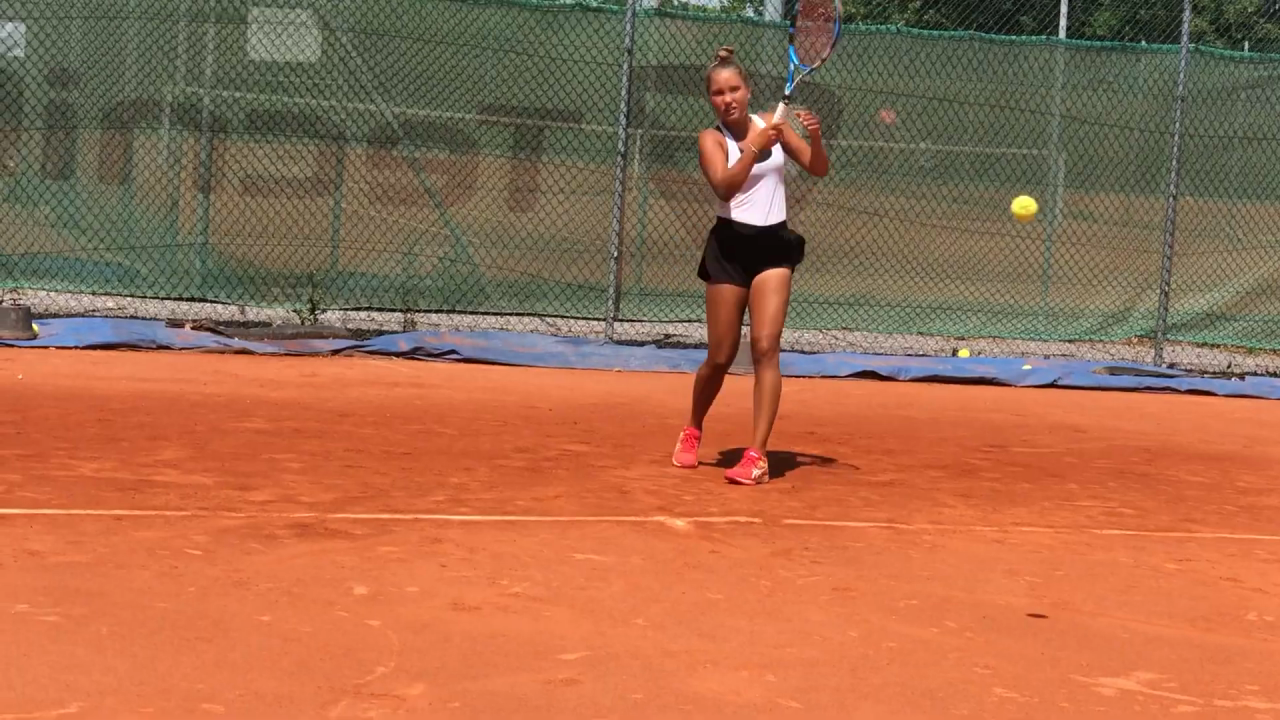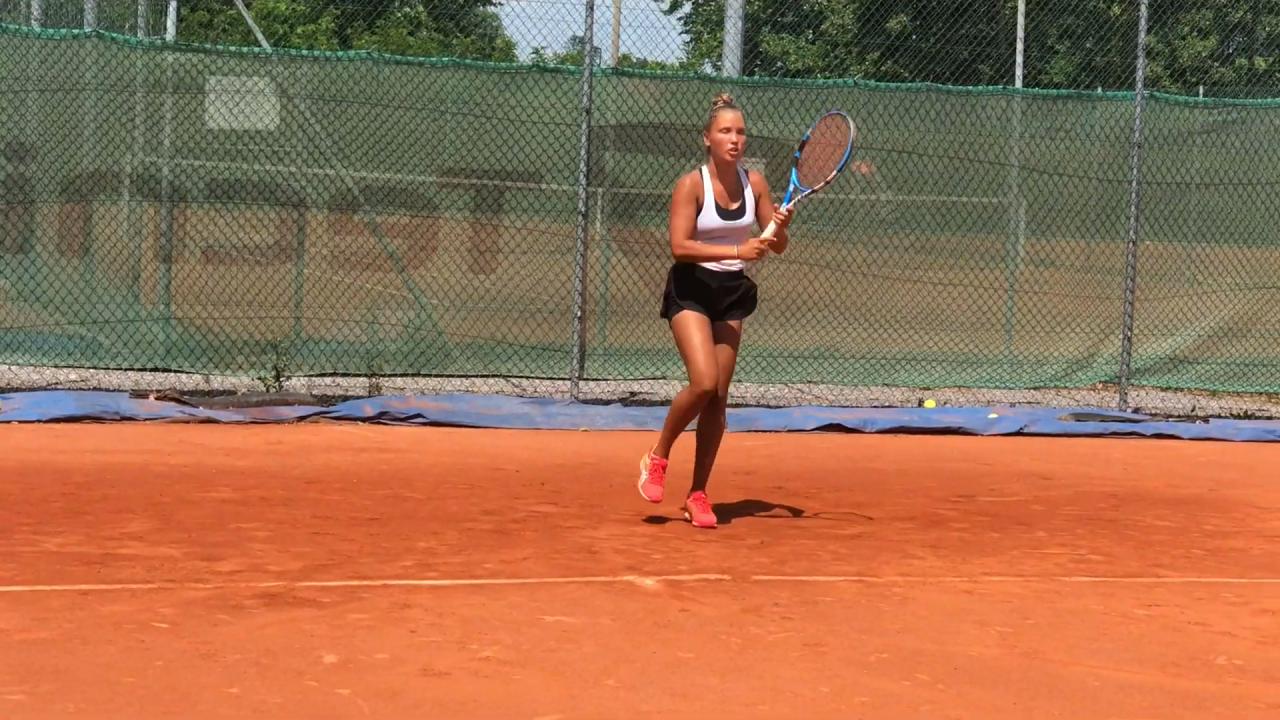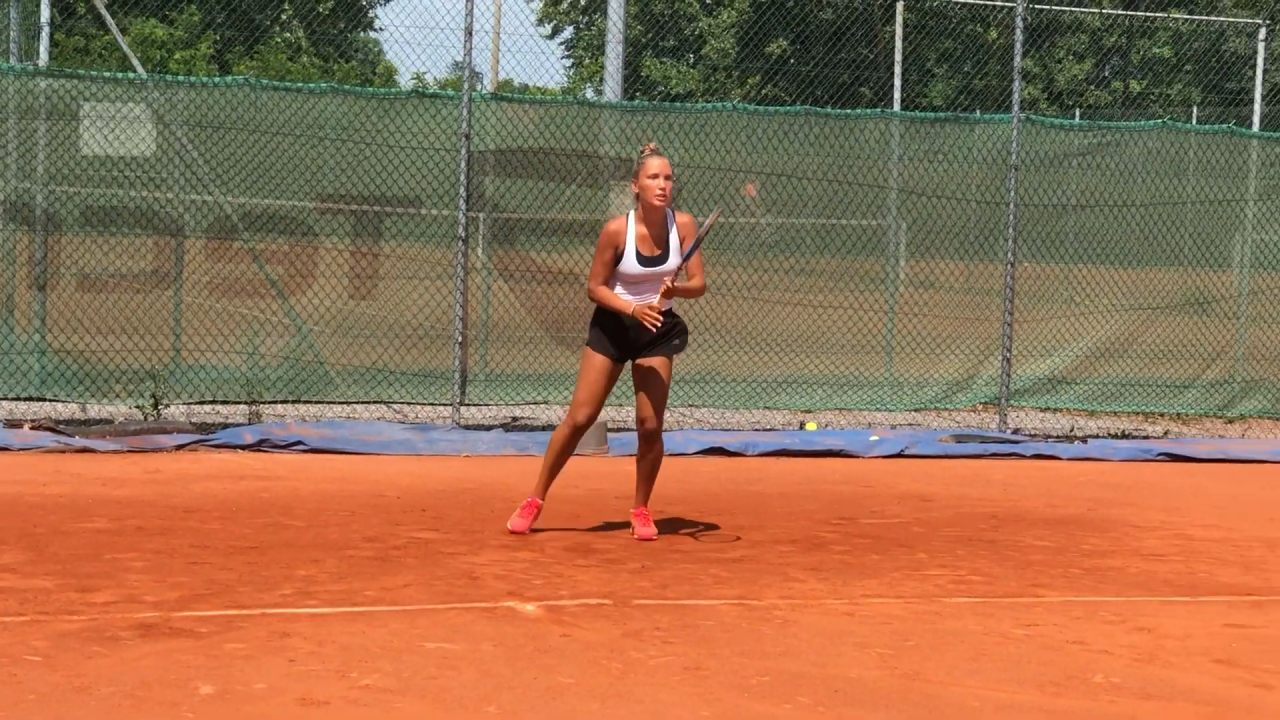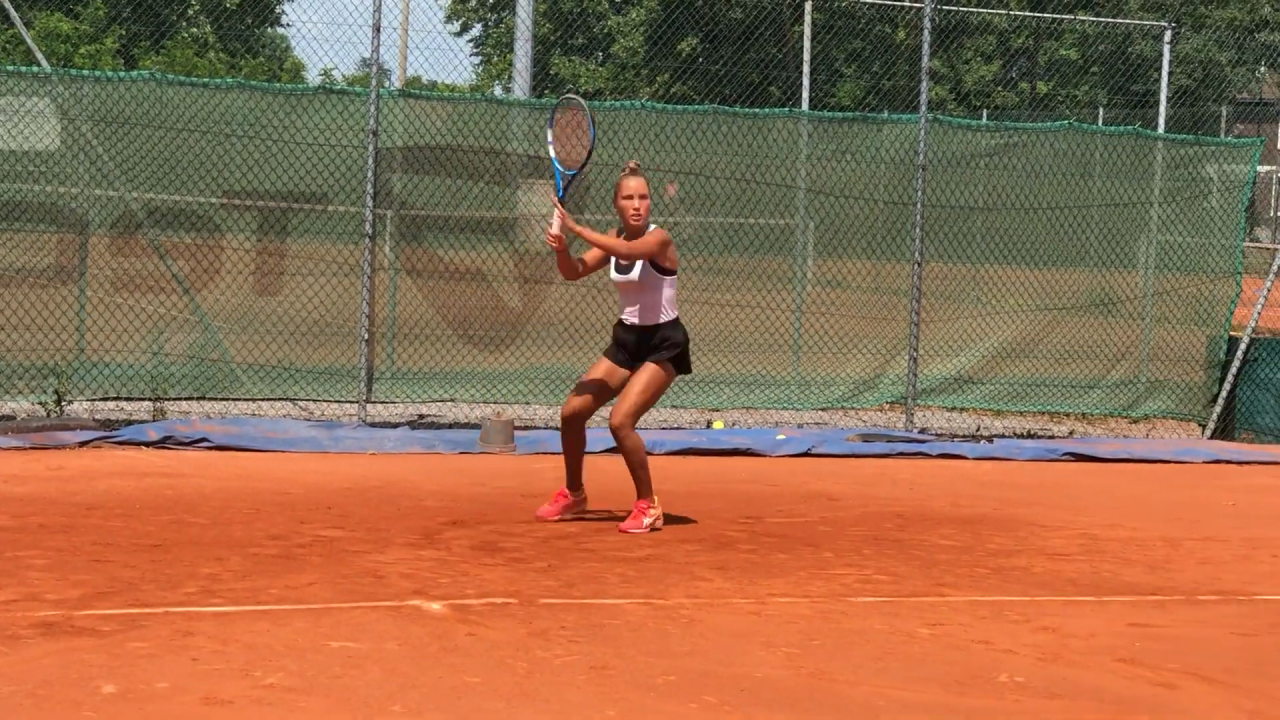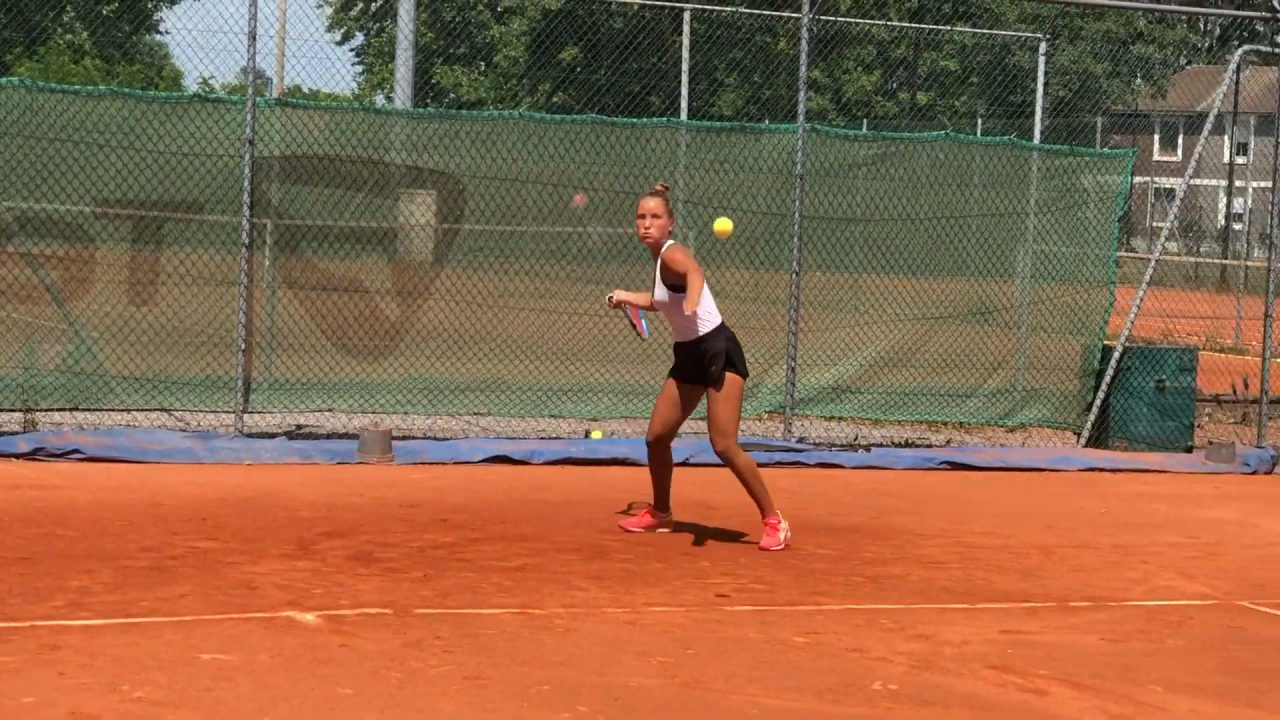
dt=0.7s
person 1, frame 1
left shoulder: (771, 124)
right shoulder: (711, 139)
left elbow: (819, 169)
right elbow: (725, 184)
left wrist: (815, 136)
right wrist: (756, 144)
left hip: (774, 244)
right hip: (730, 247)
left knee: (766, 348)
right knee: (720, 358)
left ankle: (757, 455)
right ankle: (692, 431)
person 1, frame 2
left shoulder: (754, 182)
right shoulder: (692, 183)
left elbow: (779, 245)
right elbow: (680, 245)
left wrist: (780, 227)
right wrist: (734, 250)
left hip: (731, 292)
right hip: (691, 288)
left knee: (718, 396)
right knee: (704, 383)
left ankle: (697, 495)
right ankle: (657, 456)
person 1, frame 3
left shoulder: (684, 224)
right shoulder: (615, 229)
left elbow: (699, 283)
right elbow: (595, 287)
left wrist: (676, 288)
right wrist: (633, 308)
left hip: (657, 330)
right hip: (613, 326)
left knee: (650, 425)
right knee: (578, 419)
left ankle: (641, 510)
right ankle: (534, 500)
person 1, frame 4
left shoulder: (659, 239)
right shoulder: (611, 240)
left elbow: (628, 248)
right elbow: (572, 273)
left wrist: (575, 229)
right wrist: (561, 248)
left hip: (665, 342)
right hip: (627, 339)
left knee: (620, 421)
right knee: (572, 413)
left ankle: (648, 505)
right ankle: (572, 493)
person 1, frame 5
left shoulder: (674, 254)
right shoulder: (659, 261)
left elbow: (695, 276)
left wrist: (691, 305)
right wrist: (628, 297)
left hip: (717, 351)
right hip: (687, 355)
left knee: (724, 447)
right knee: (656, 437)
left ankle: (773, 520)
right ankle: (659, 512)
